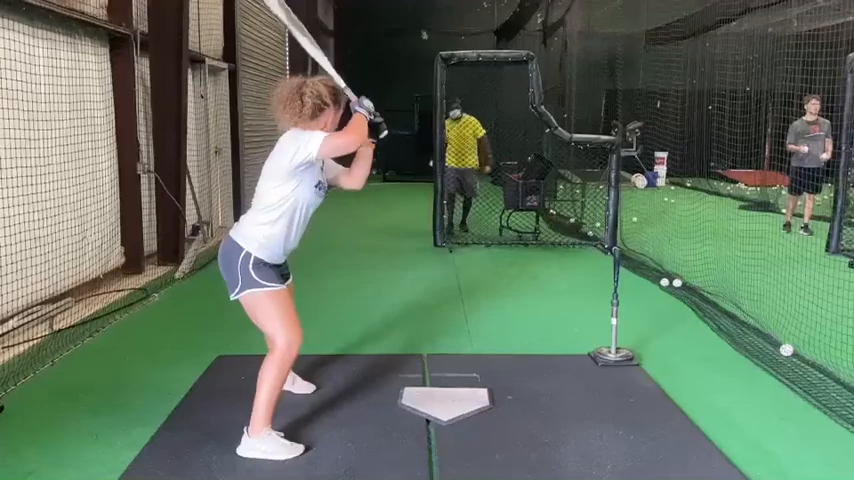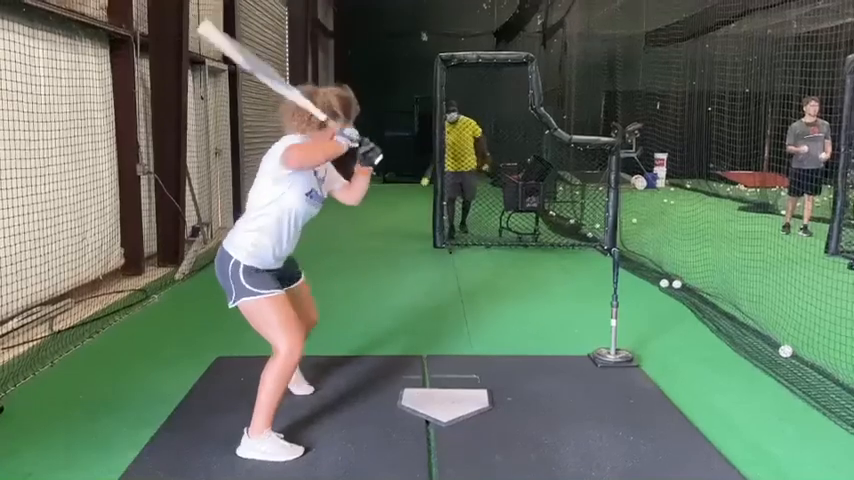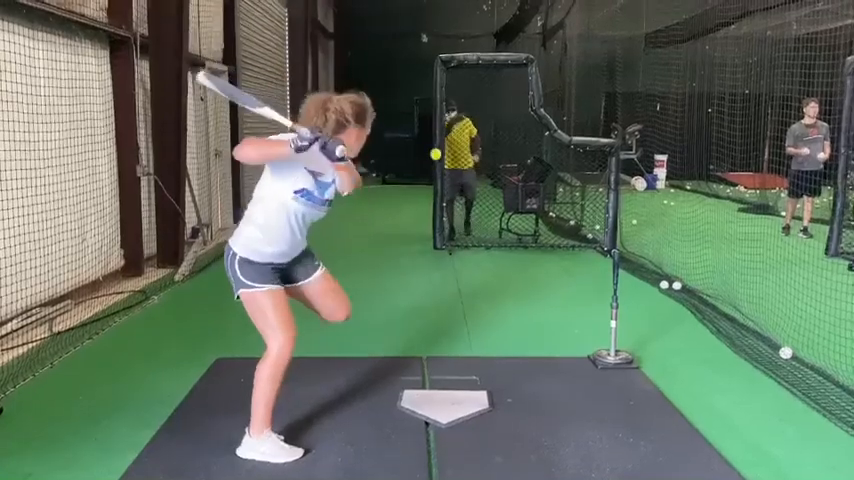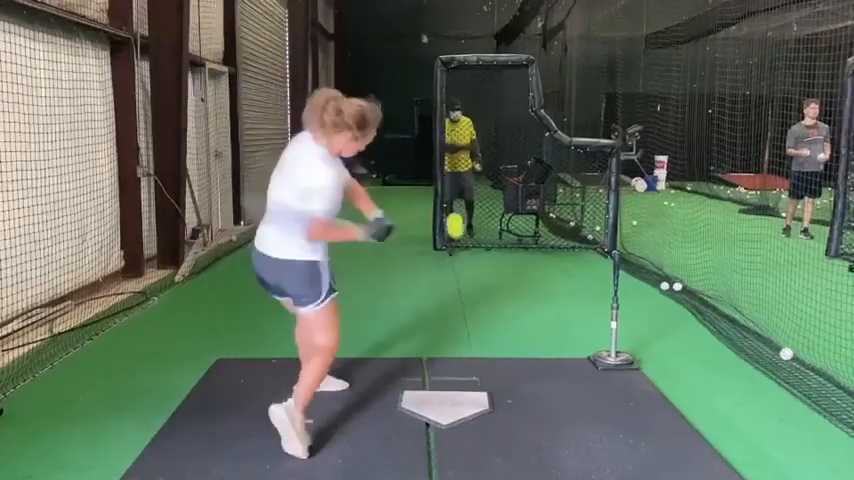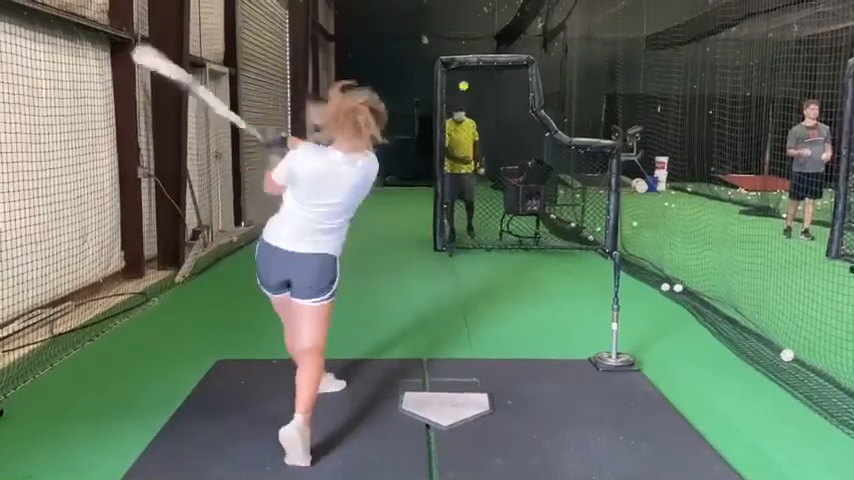
dt=0.3s
person 1, frame 1
left shoulder: (315, 156)
right shoulder: (297, 141)
left elbow: (354, 180)
right elbow: (349, 140)
left wrist: (370, 137)
right wrist: (362, 113)
left hip: (268, 255)
right hip: (247, 256)
left knee: (282, 324)
right knee: (288, 338)
left ankle: (282, 375)
right ankle: (257, 436)
person 1, frame 2
left shoulder: (319, 164)
right shoulder: (292, 146)
left elbow: (352, 196)
right elbow: (301, 159)
left wrist: (365, 163)
right wrist: (343, 141)
left hip: (275, 260)
right hip: (243, 263)
left knee: (307, 322)
right knee: (289, 345)
left ankle: (287, 374)
right ankle: (257, 438)
person 1, frame 3
left shoulder: (335, 161)
right shoulder: (295, 146)
left elbow: (351, 184)
right elbow: (243, 151)
left wrist: (336, 158)
right wrist: (295, 145)
left hip: (293, 253)
right hip: (250, 257)
left knee: (340, 312)
right knee: (282, 341)
right ankle: (257, 436)
person 1, frame 4
left shoulder: (307, 142)
right shoulder: (310, 162)
left elbow: (349, 184)
right elbow: (314, 233)
left wrist: (373, 212)
right wrist: (363, 232)
left hip: (268, 256)
right hip: (299, 263)
left knee: (312, 322)
right knee: (324, 344)
left ankle: (315, 377)
right ankle: (294, 410)
person 1, frame 5
left shoulder: (308, 159)
right shoulder: (368, 163)
left elbow: (272, 185)
right wrist: (301, 145)
left hip: (272, 251)
right hip: (317, 261)
left knee: (295, 327)
right knee: (310, 349)
left ankle: (316, 381)
right ankle: (300, 424)
person 2, frame 1
left shoulder: (825, 124)
right shoulder: (796, 125)
left elbow: (828, 141)
right elbow: (789, 146)
left wrist: (828, 153)
right wrist: (798, 148)
left hip: (816, 166)
right hip: (799, 165)
left knee: (811, 195)
right knee: (794, 195)
left ankle: (805, 225)
right ankle: (787, 222)
person 2, frame 2
left shoulder: (824, 125)
right shoulder: (795, 127)
left elbow: (828, 142)
right elbow: (788, 147)
left wrist: (827, 153)
right wrist: (798, 149)
left hip: (816, 167)
right hip: (798, 167)
left knee: (810, 197)
right knee: (793, 197)
left ankle: (804, 226)
right ankle: (787, 223)
person 2, frame 3
left shoulder: (824, 127)
right shoulder: (795, 128)
left elbow: (827, 144)
right elbow: (788, 149)
left wrist: (826, 155)
right wrist: (799, 151)
left hip: (816, 169)
right hip: (798, 168)
left knee: (810, 198)
right knee: (793, 198)
left ankle: (805, 228)
right ankle: (786, 225)
person 2, frame 4
left shoulder: (824, 128)
right shoulder: (795, 129)
left elbow: (827, 145)
right elbow: (788, 150)
left wrist: (826, 155)
right wrist: (799, 152)
left hip: (816, 170)
right hip: (799, 170)
left knee: (810, 200)
right knee: (794, 200)
left ankle: (805, 229)
right ankle: (787, 226)
person 2, frame 5
left shoulder: (824, 129)
right shoulder: (796, 130)
left elbow: (828, 147)
right elbow: (789, 151)
left wrist: (828, 155)
right wrist: (799, 153)
left hip: (817, 171)
right hip: (800, 171)
left knee: (811, 201)
right knee: (795, 201)
left ankle: (805, 230)
right ankle: (788, 227)
person 3, frame 1
left shoulder: (472, 121)
right shoulder: (446, 124)
left elbow: (483, 139)
left wrist: (487, 159)
left hip: (469, 166)
right hip: (451, 166)
left knee: (468, 196)
right knee: (450, 194)
left ankle: (463, 221)
right ankle: (450, 223)
person 3, frame 2
left shoulder: (469, 123)
left elbow: (480, 139)
left wrist: (485, 157)
right wrist: (430, 170)
left hip: (469, 168)
right hip: (450, 169)
left knee: (468, 198)
right knee: (451, 198)
left ankle: (463, 223)
right ankle: (451, 227)
person 3, frame 3
left shoulder: (466, 122)
left elbow: (475, 137)
right elbow: (444, 133)
left wrist: (476, 152)
right wrist: (453, 122)
left hip: (467, 166)
right hip: (450, 168)
left knee: (470, 197)
right knee: (449, 199)
left ankle: (467, 222)
right ankle: (451, 228)
person 3, frame 4
left shoulder: (467, 122)
right shoulder: (444, 126)
left elbow: (473, 140)
right elbow: (447, 148)
left wrist: (477, 159)
right wrist: (463, 147)
left hip: (466, 168)
right hip: (449, 170)
left knee: (469, 199)
right knee: (448, 200)
left ankle: (469, 224)
person 3, frame 5
left shoulder: (471, 123)
right shoulder: (446, 127)
left elbow: (476, 143)
right elbow: (444, 150)
left wrist: (479, 162)
right wrist: (459, 159)
left hip: (469, 169)
right hip: (451, 170)
left knee: (469, 200)
right knee: (449, 201)
left ankle: (470, 226)
right ankle: (451, 230)
